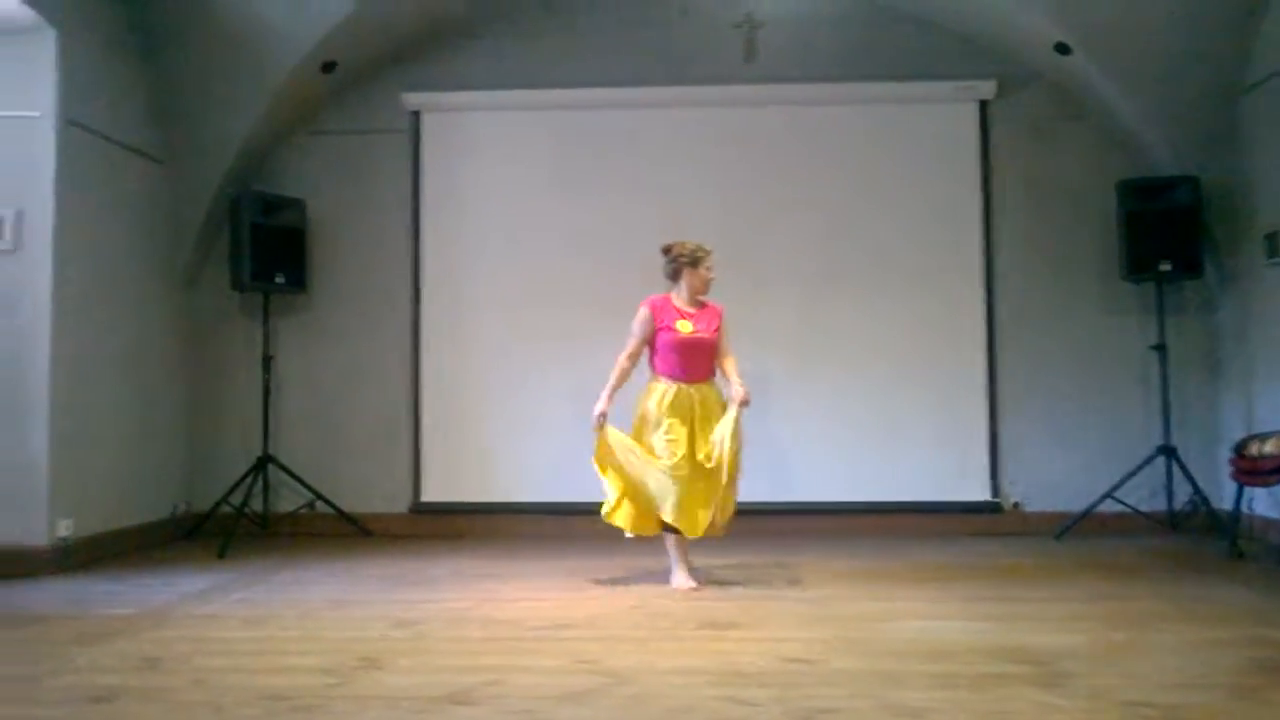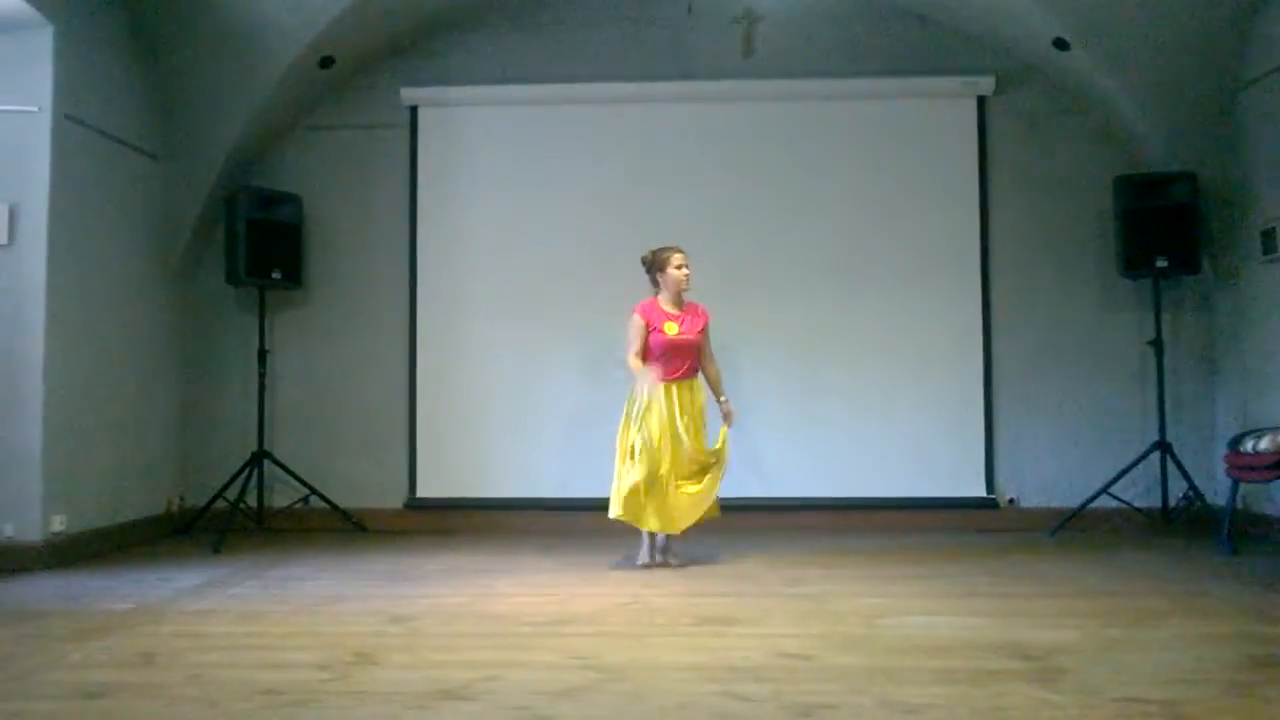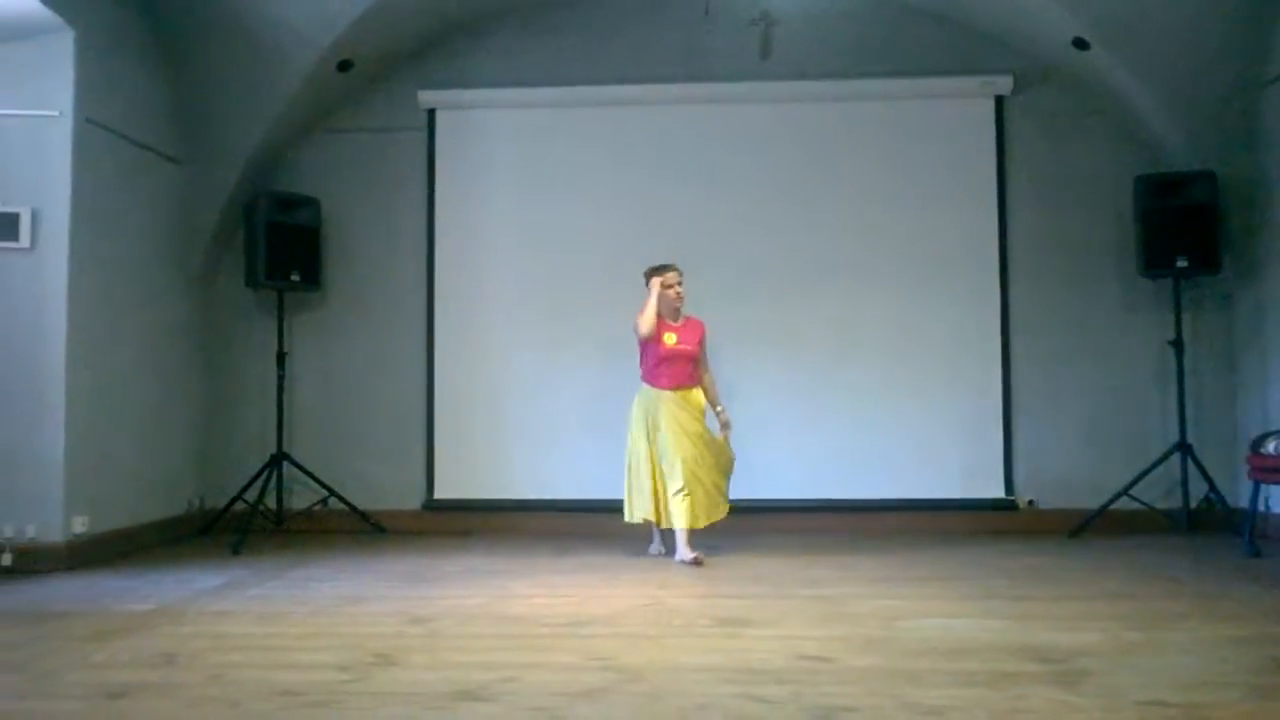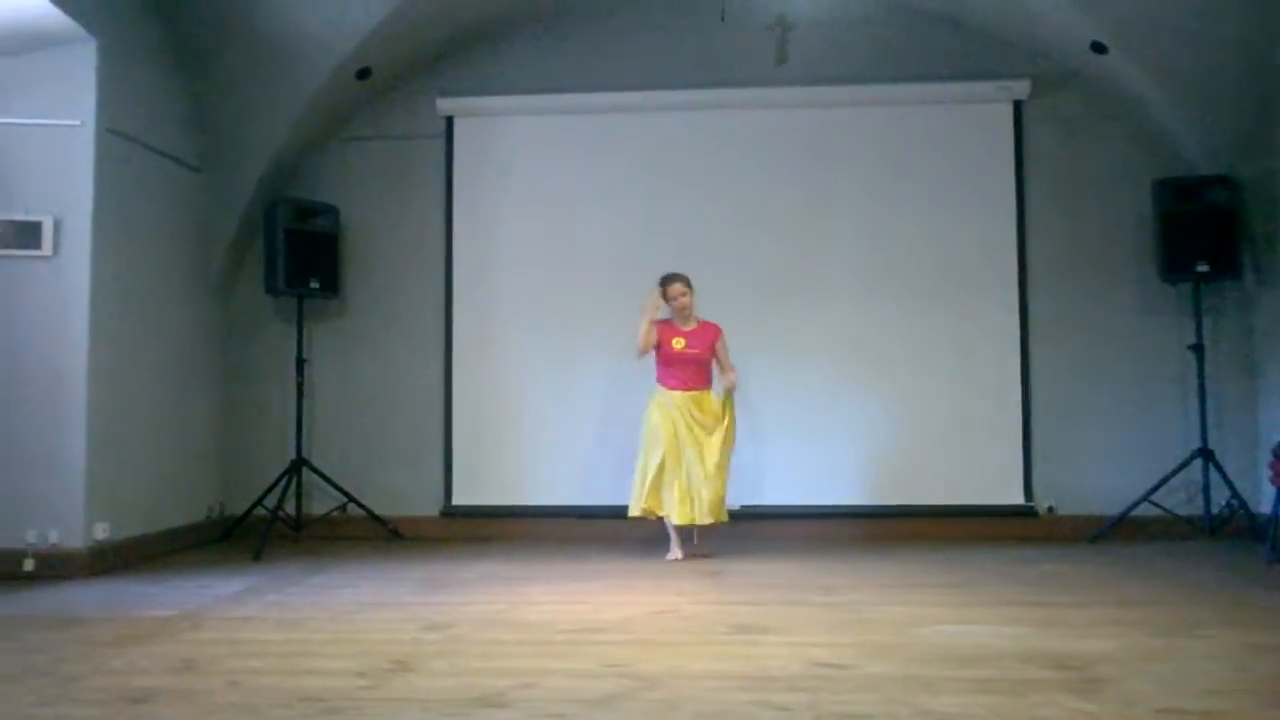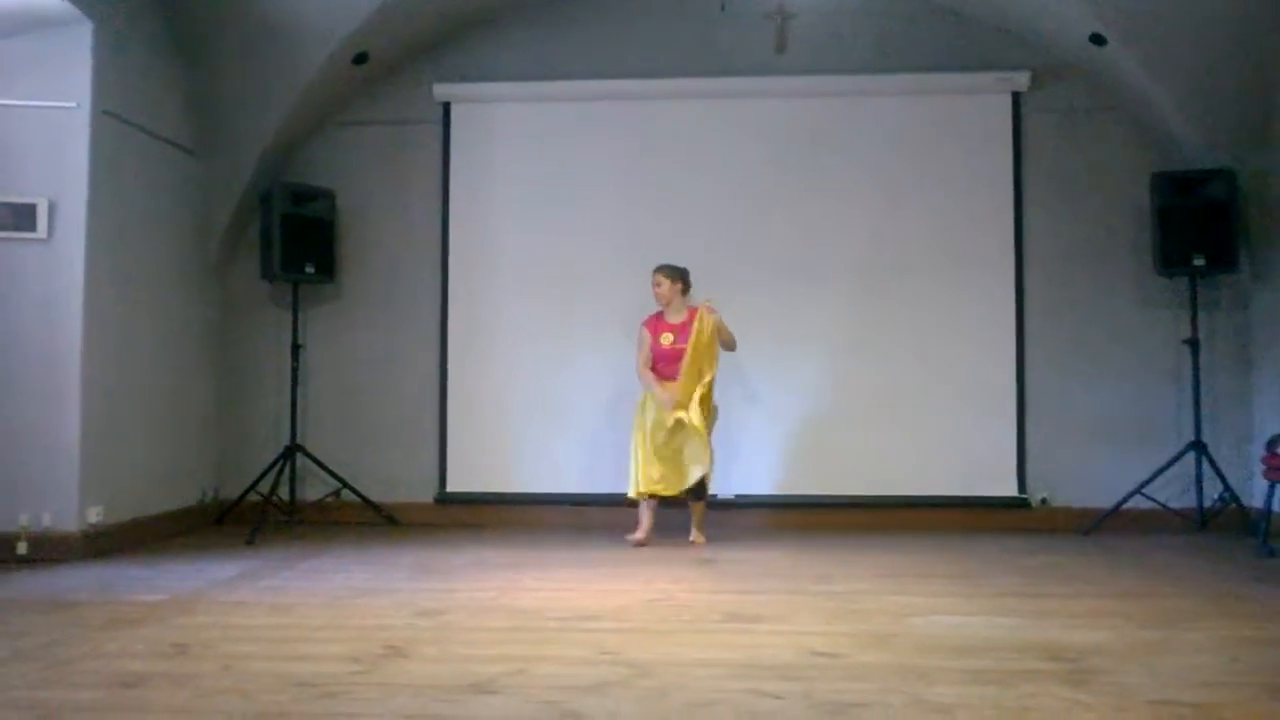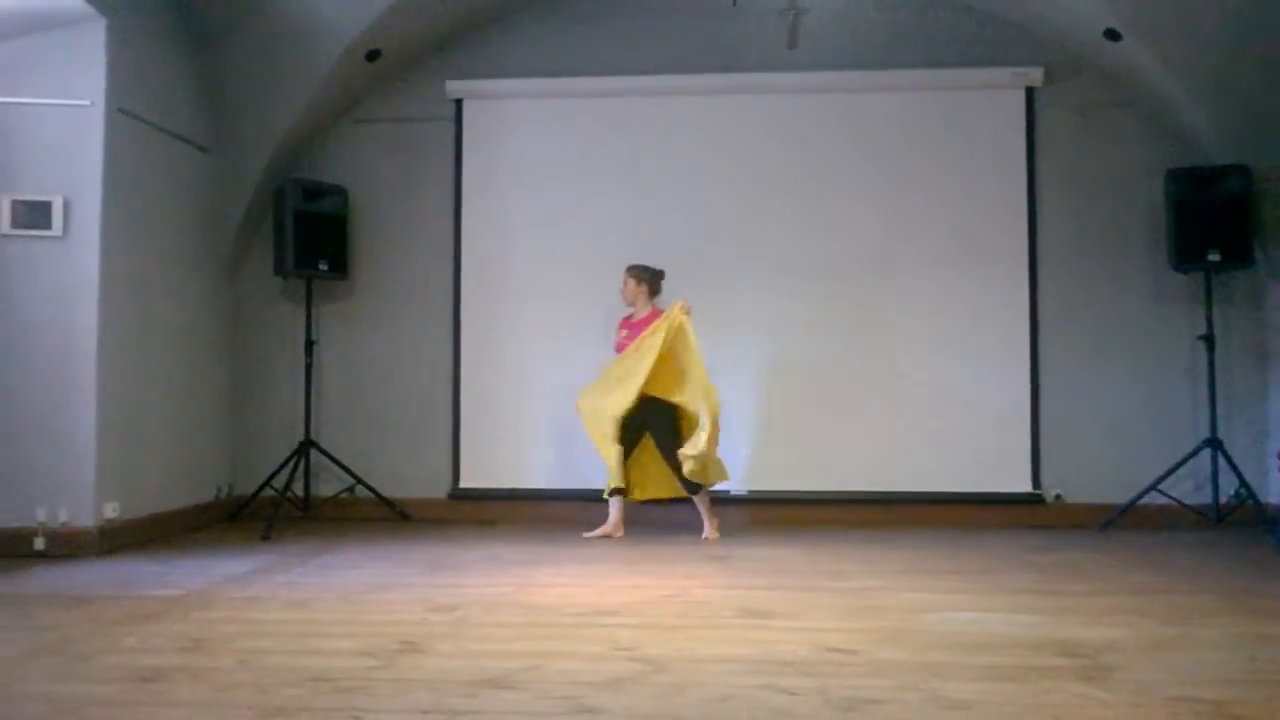
dt=0.4s
person 1, frame 1
left shoulder: (714, 313)
right shoulder: (653, 308)
left elbow: (725, 356)
right elbow: (629, 356)
left wrist: (736, 385)
right wrist: (606, 397)
left hip: (706, 403)
right hip: (666, 402)
left knee: (702, 479)
right knee: (670, 479)
left ankle: (678, 551)
right ankle: (679, 569)
person 1, frame 2
left shoulder: (699, 314)
right shoulder: (643, 312)
left elbow: (707, 361)
right elbow: (632, 358)
left wrist: (722, 399)
right wrist: (645, 376)
left hip: (688, 398)
right hip: (653, 399)
left knee: (681, 469)
right knee: (650, 469)
left ankle: (665, 544)
right ankle: (648, 545)
person 1, frame 3
left shoulder: (697, 327)
right shoulder: (650, 322)
left elbow: (704, 372)
right elbow: (644, 332)
left wrist: (718, 408)
right wrist: (652, 293)
left hip: (688, 405)
right hip: (655, 405)
left knee: (685, 471)
right knee: (654, 471)
left ankle: (683, 547)
right ankle: (657, 537)
person 1, frame 4
left shoulder: (711, 331)
right shoulder: (660, 329)
left elbow: (726, 367)
right elbow: (640, 349)
left wrist: (730, 378)
right wrist: (649, 312)
left hip: (701, 407)
right hip: (667, 407)
left knee: (702, 470)
right knee: (668, 470)
left ankle: (696, 538)
right ankle: (675, 543)
person 1, frame 5
left shoulder: (702, 317)
right shoulder: (651, 325)
left elbow: (731, 346)
right elbow: (642, 367)
left wrist: (716, 322)
right wrist: (661, 393)
left hip: (694, 399)
right hip: (660, 400)
left knee: (694, 462)
right knee: (652, 459)
left ankle: (696, 528)
right ankle: (644, 527)
person 1, frame 6
left shoulder: (661, 319)
right shoulder: (624, 324)
left hip: (656, 401)
right hip: (629, 401)
left knee: (675, 460)
left ankle: (709, 521)
right ankle: (614, 523)
